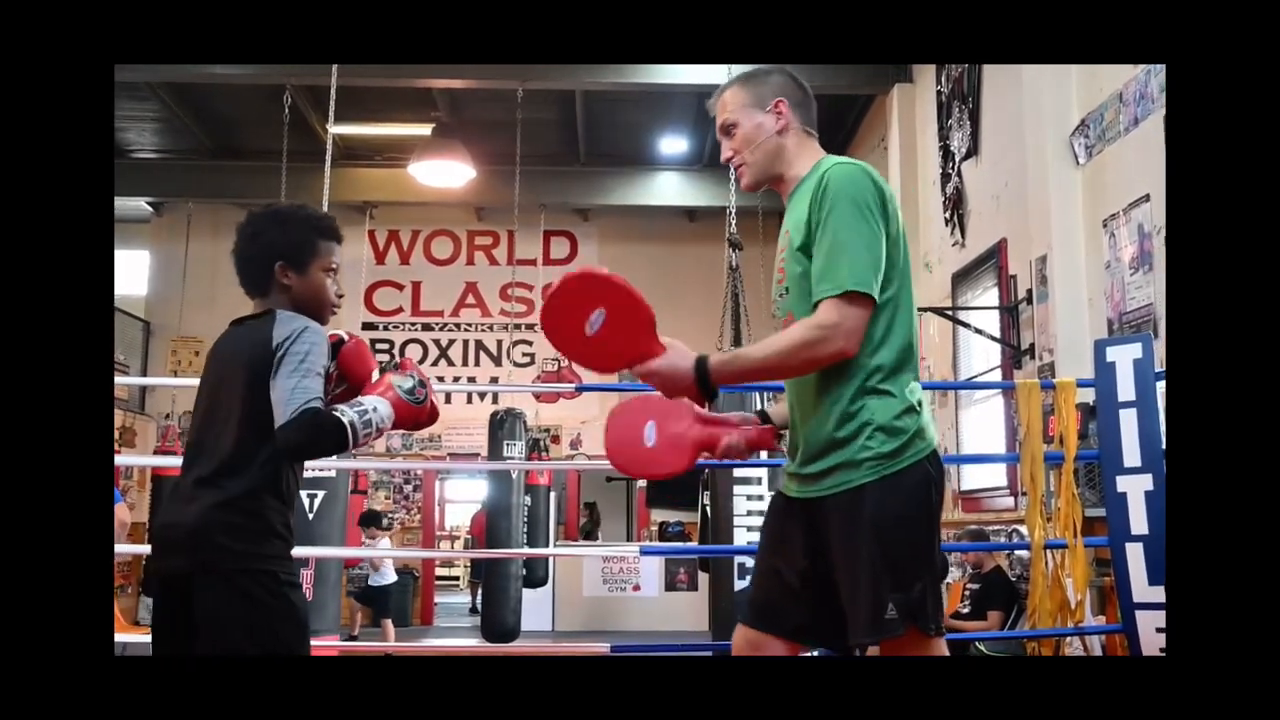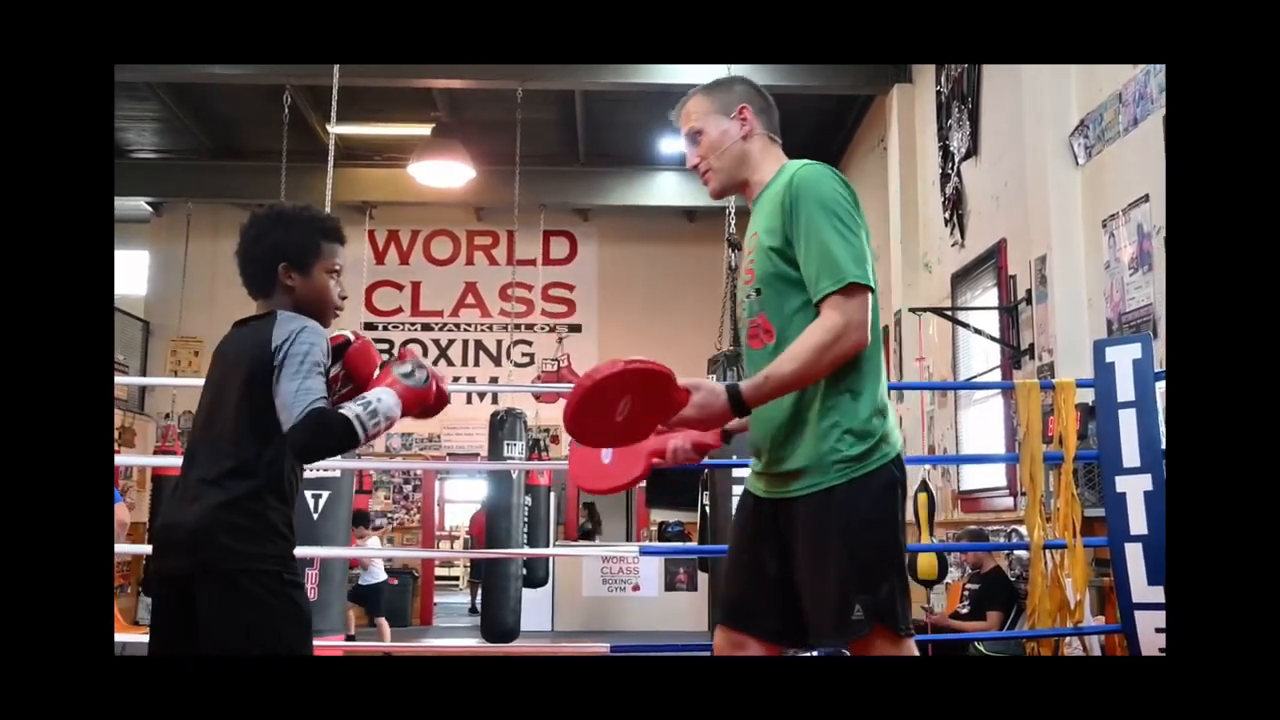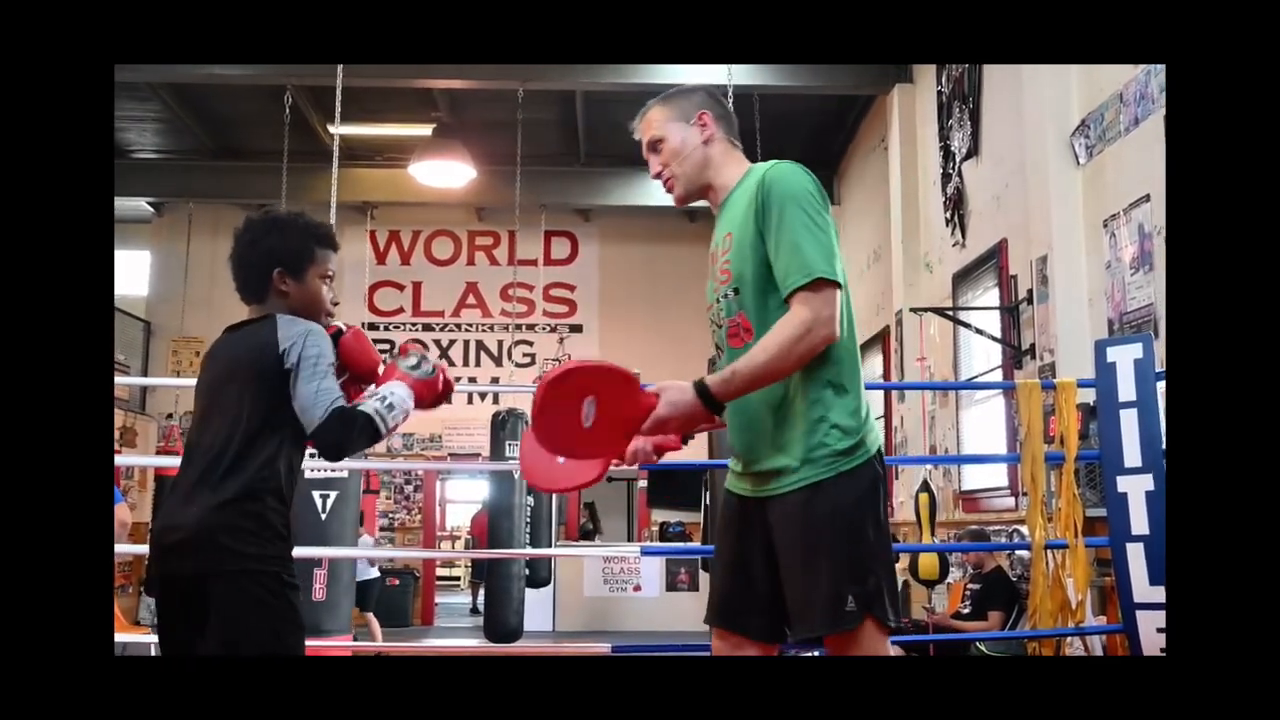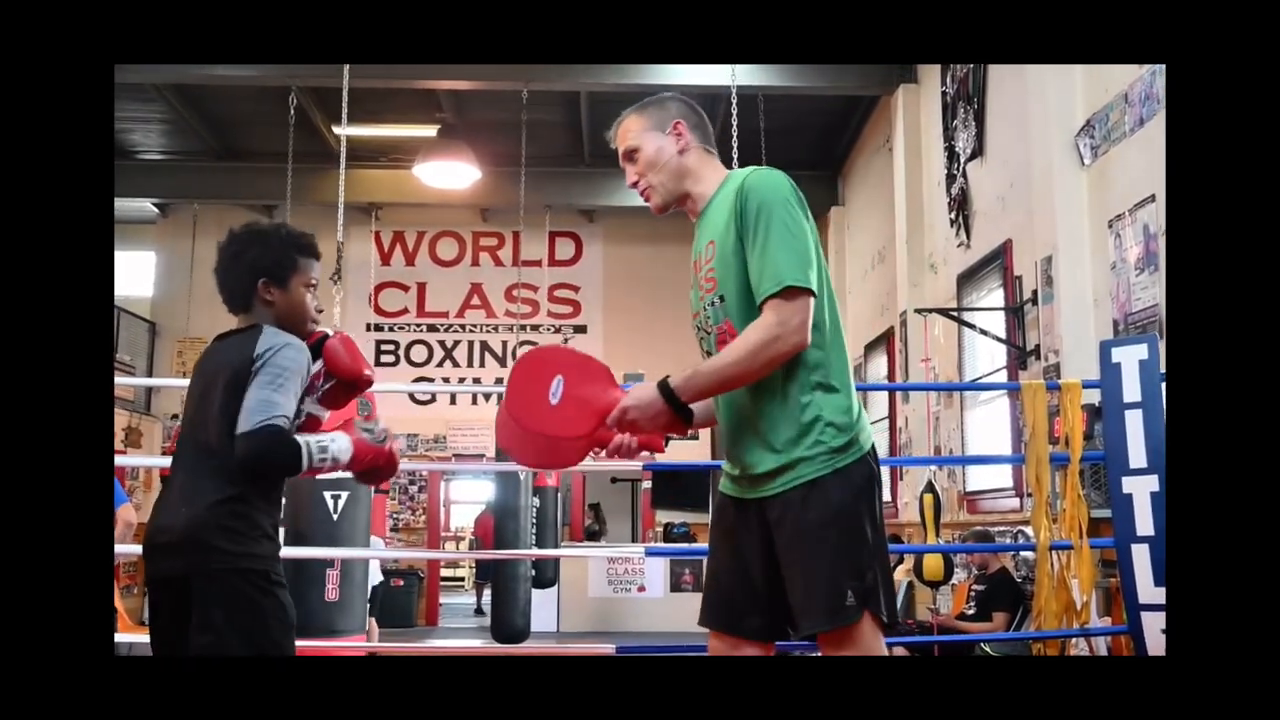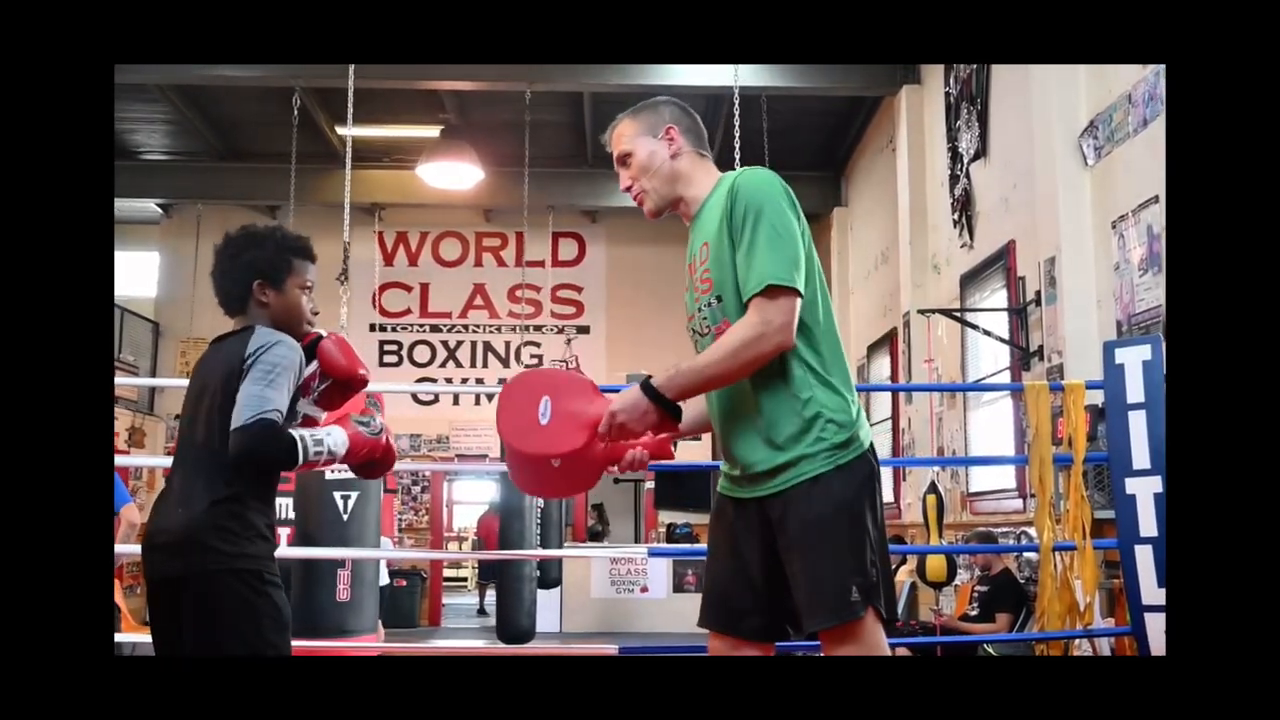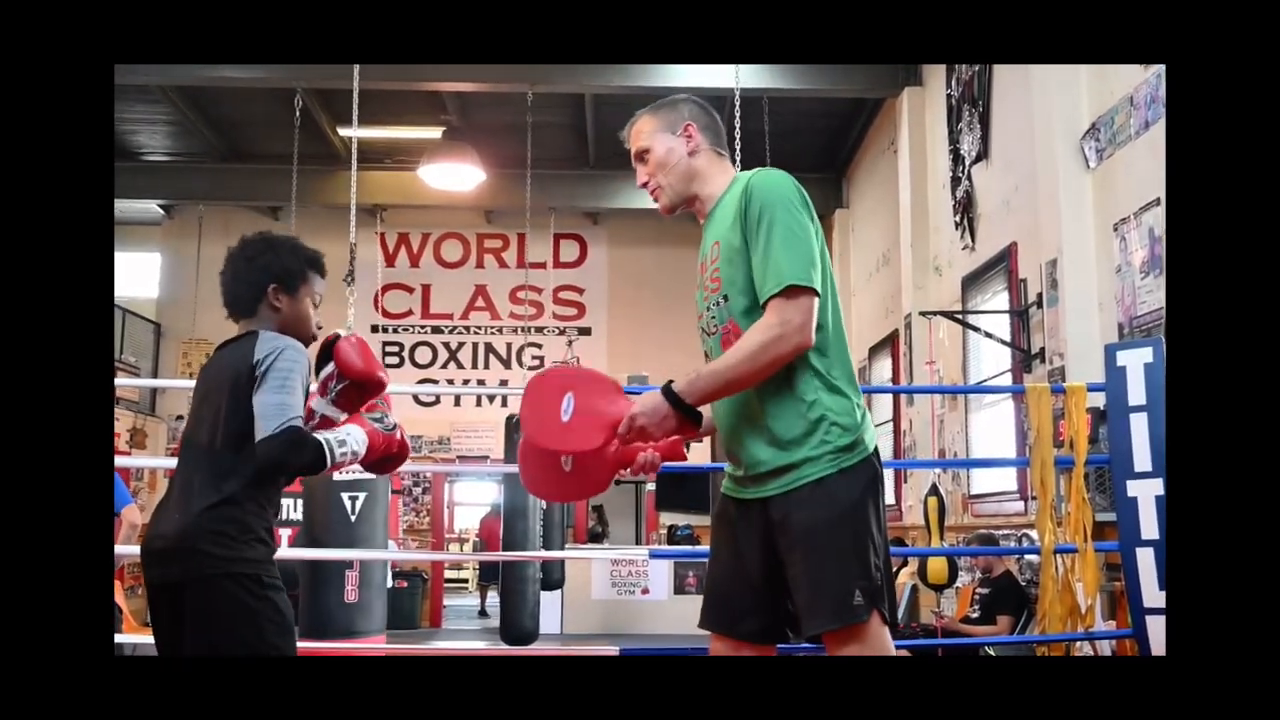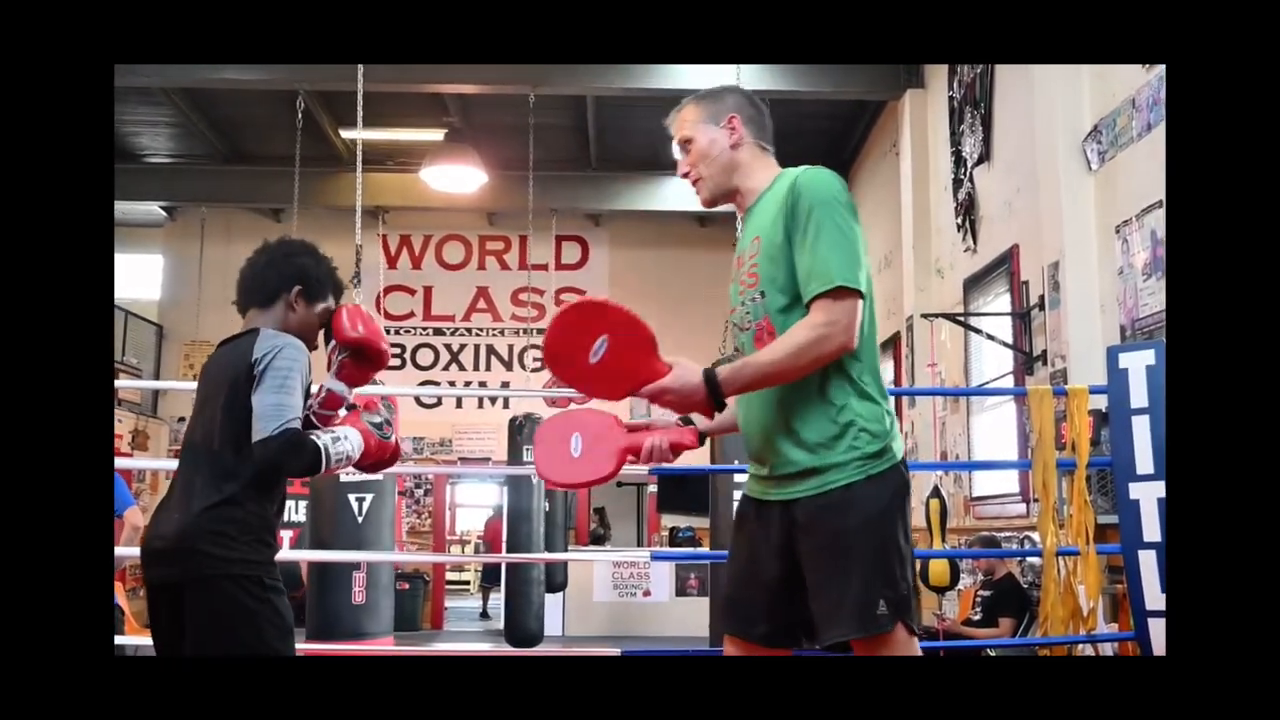
dt=0.2s
person 1, frame 1
left shoulder: (843, 182)
right shoulder: (804, 208)
left elbow: (838, 335)
left wrist: (704, 372)
right wrist: (766, 421)
left hip: (877, 469)
right hip: (810, 478)
left knee: (908, 646)
right knee: (758, 645)
person 1, frame 2
left shoulder: (808, 184)
right shoulder: (765, 215)
left elbow: (847, 327)
left wrist: (734, 397)
right wrist: (717, 428)
left hip: (843, 472)
right hip: (776, 480)
left knee: (879, 646)
right knee: (739, 643)
person 1, frame 3
left shoulder: (778, 183)
right shoulder: (728, 224)
left elbow: (818, 321)
left wrist: (704, 395)
right wrist: (678, 426)
left hip: (824, 467)
right hip: (754, 478)
left knee: (856, 641)
right knee: (735, 642)
person 1, frame 4
left shoulder: (759, 189)
right shoulder: (707, 235)
left elbow: (788, 329)
left wrist: (668, 395)
right wrist: (661, 423)
left hip: (818, 465)
right hip: (747, 480)
left knee: (849, 638)
right knee: (733, 642)
person 1, frame 5
left shoulder: (751, 190)
right shoulder: (701, 237)
left elbow: (772, 329)
left wrist: (655, 394)
right wrist: (658, 425)
left hip: (818, 463)
right hip: (745, 480)
left knee: (850, 637)
right knee: (732, 643)
person 1, frame 6
left shoulder: (764, 190)
right shoulder: (715, 234)
left elbow: (792, 328)
left wrist: (674, 399)
right wrist: (674, 430)
left hip: (822, 465)
right hip: (749, 481)
left knee: (855, 638)
right knee: (733, 644)
person 1, frame 7
left shoulder: (808, 189)
right shoulder: (753, 229)
left elbow: (835, 328)
left wrist: (713, 384)
right wrist: (692, 425)
left hip: (847, 474)
right hip: (772, 485)
left knee: (882, 642)
right knee: (746, 645)
person 2, frame 1
left shoulder: (230, 341)
right shoulder: (299, 332)
right elbow: (301, 434)
left wrist: (331, 394)
right wrist: (387, 404)
left hip: (180, 535)
right hip: (242, 545)
person 2, frame 2
left shoulder: (235, 340)
right shoulder: (299, 333)
right elbow: (311, 435)
left wrist: (331, 390)
right wrist: (394, 394)
left hip: (180, 534)
right hip: (244, 544)
person 2, frame 3
left shoulder: (224, 347)
right shoulder: (301, 336)
right elbow: (336, 435)
left wrist: (326, 386)
right wrist: (405, 386)
left hip: (178, 536)
right hip: (243, 544)
person 2, frame 4
left shoulder: (216, 355)
right shoulder: (282, 347)
right elbow: (261, 449)
left wrist: (318, 401)
right wrist: (348, 444)
left hip: (171, 541)
right hip: (230, 548)
person 2, frame 5
left shoulder: (214, 357)
right shoulder: (275, 347)
right elbow: (255, 443)
left wrist: (314, 404)
right wrist: (344, 437)
left hip: (169, 542)
right hip: (226, 549)
person 2, frame 6
left shoulder: (220, 362)
right shoulder: (281, 351)
right elbow: (283, 451)
left wrist: (333, 406)
right wrist: (361, 435)
left hip: (170, 545)
right hip: (226, 554)
person 2, frame 7
left shoulder: (224, 357)
right shoulder: (283, 348)
right elbow: (280, 452)
left wrist: (342, 382)
right wrist: (358, 437)
left hip: (170, 545)
right hip: (226, 554)
